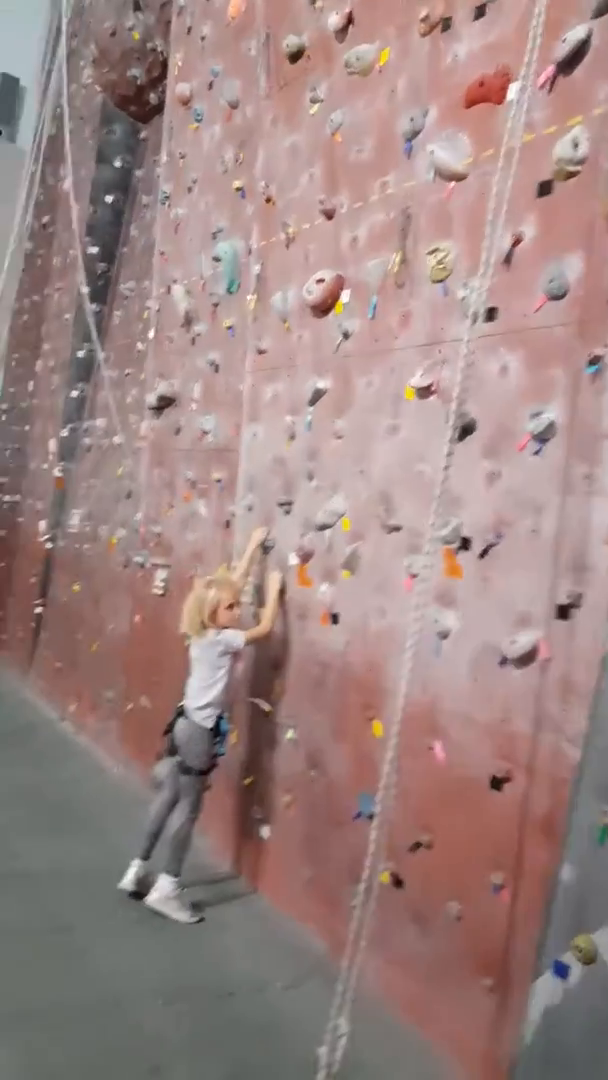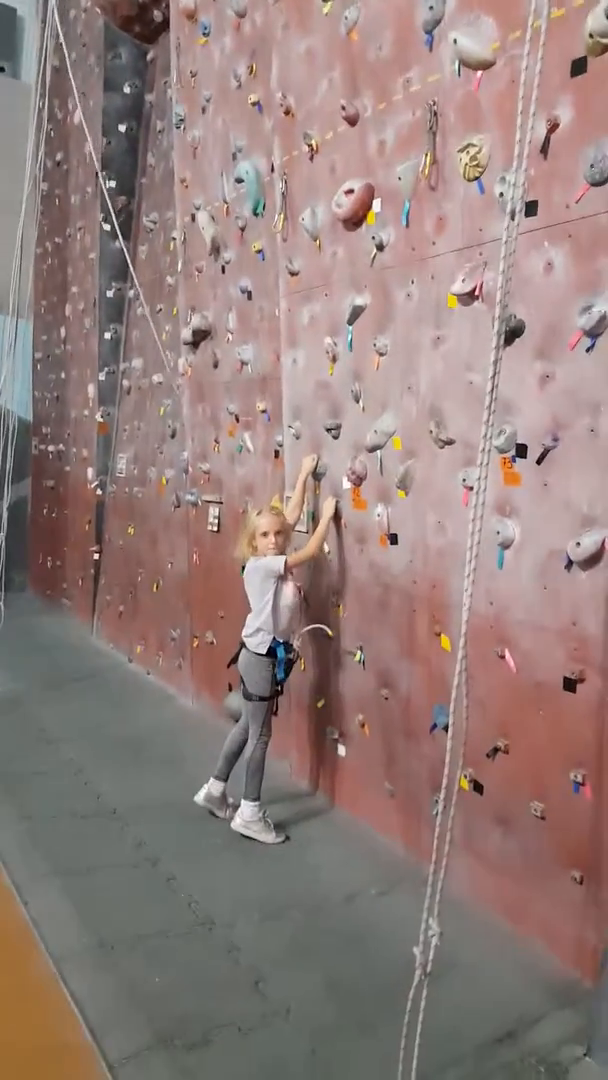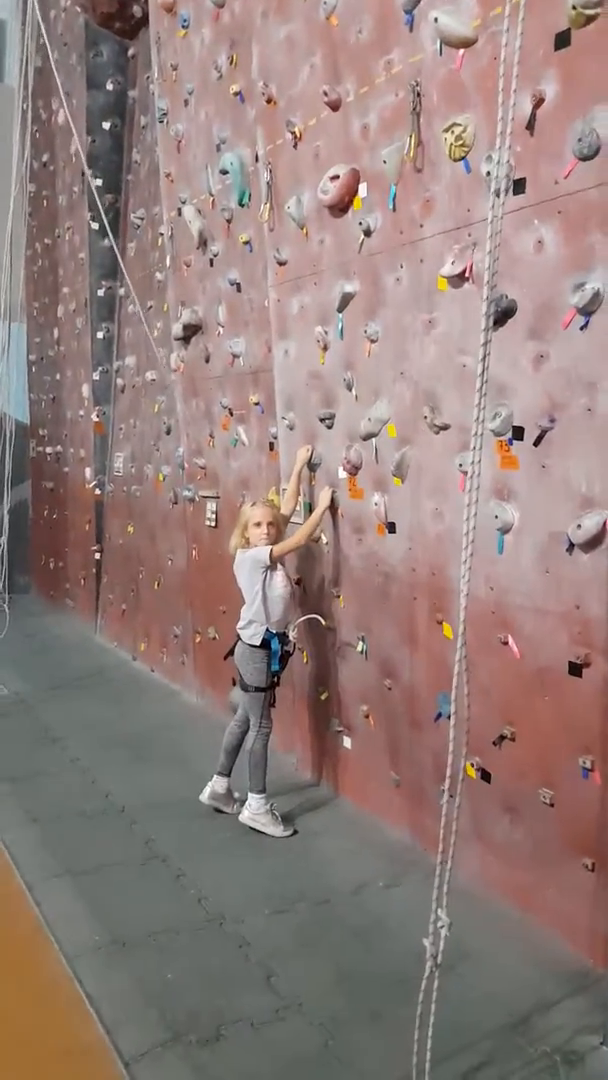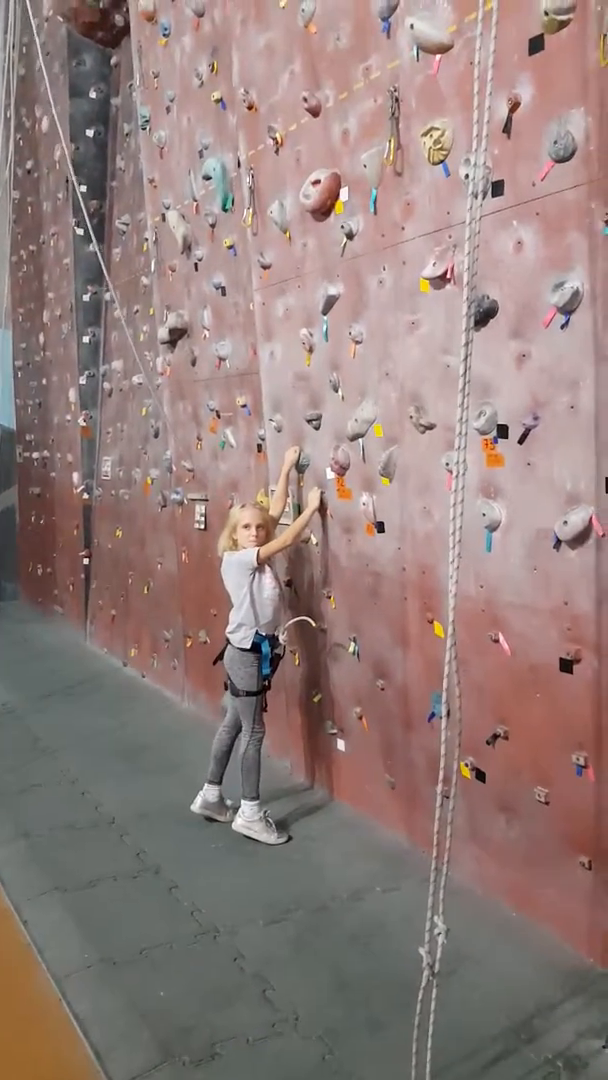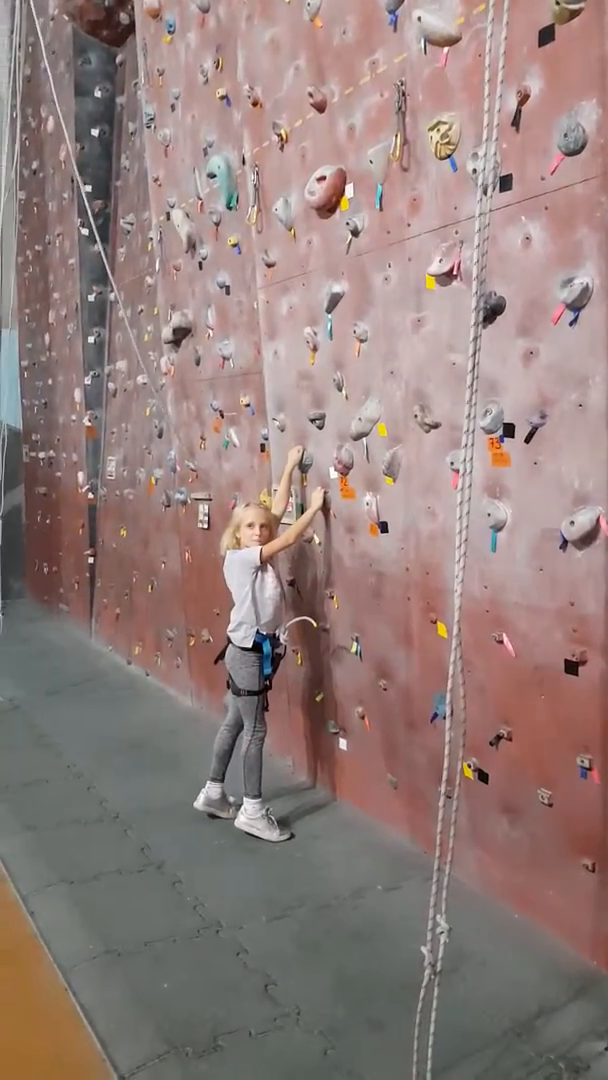
dt=0.4s
person 1, frame 1
left shoulder: (204, 634)
right shoulder: (219, 640)
left elbow: (232, 583)
right elbow: (265, 628)
left wrist: (254, 547)
right wrist: (273, 590)
left hip: (187, 722)
right hip: (200, 729)
left knee: (168, 797)
right knee: (188, 809)
left ankle: (137, 872)
right ankle: (166, 889)
person 1, frame 2
left shoulder: (275, 562)
right shoulder: (259, 566)
left elbow: (291, 515)
right elbow: (311, 551)
left wrist: (304, 476)
right wrist: (327, 515)
left hip: (269, 654)
right hip: (260, 656)
left knee: (248, 726)
right knee: (260, 735)
left ankle: (215, 789)
right ankle: (250, 814)
person 1, frame 3
left shoulder: (269, 553)
right shoulder: (248, 558)
left elbow: (287, 508)
right elbow: (299, 540)
left wrist: (299, 467)
right wrist: (322, 506)
left hip: (269, 645)
right hip: (255, 647)
left knee: (244, 718)
right knee: (260, 726)
left ankle: (218, 787)
right ankle: (256, 806)
person 1, frame 4
left shoulder: (260, 555)
right shoulder: (235, 559)
left elbow: (275, 512)
right elbow: (287, 539)
left wrist: (287, 467)
right wrist: (312, 507)
left hip: (258, 649)
right hip: (245, 652)
left knee: (234, 724)
right knee: (254, 731)
left ankle: (210, 796)
right ankle: (250, 814)
person 1, frame 5
left shoulder: (261, 554)
right shoulder: (238, 559)
left elbow: (277, 511)
right elbow: (289, 539)
left wrist: (290, 469)
right wrist: (314, 506)
left hip: (259, 649)
right hip: (246, 650)
left knee: (235, 723)
right knee: (255, 730)
left ankle: (213, 793)
right ankle: (252, 811)
